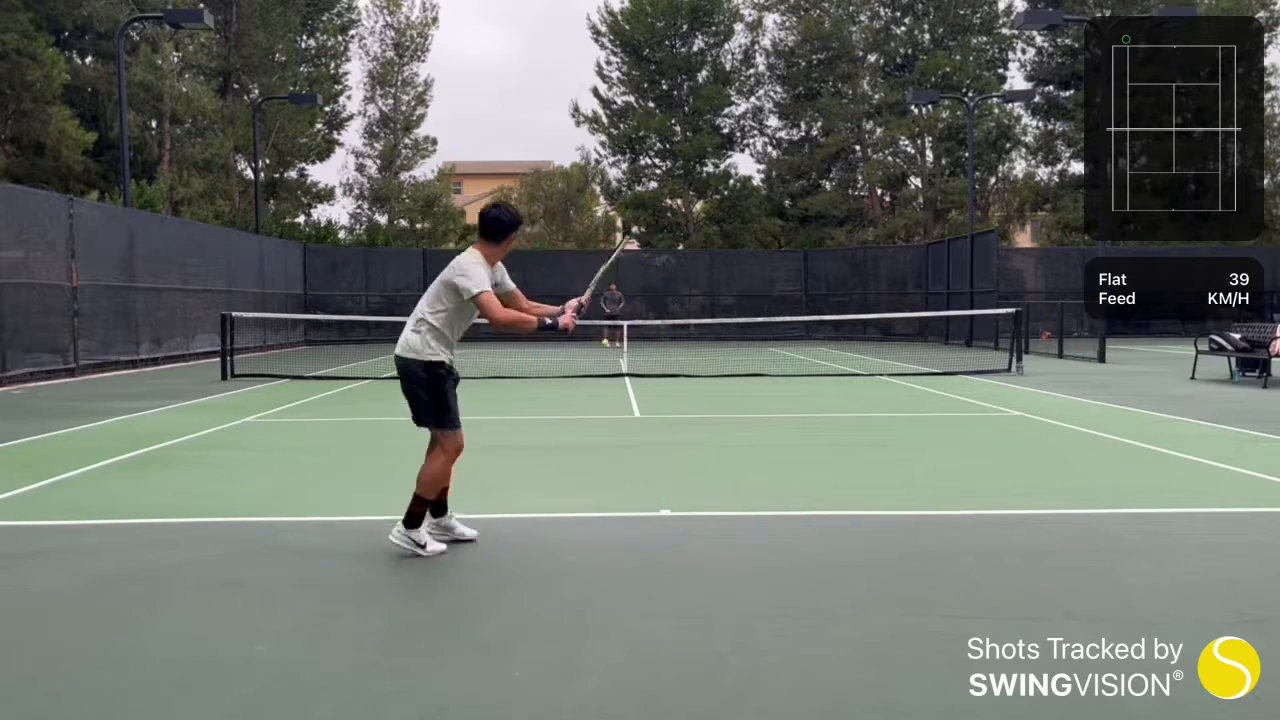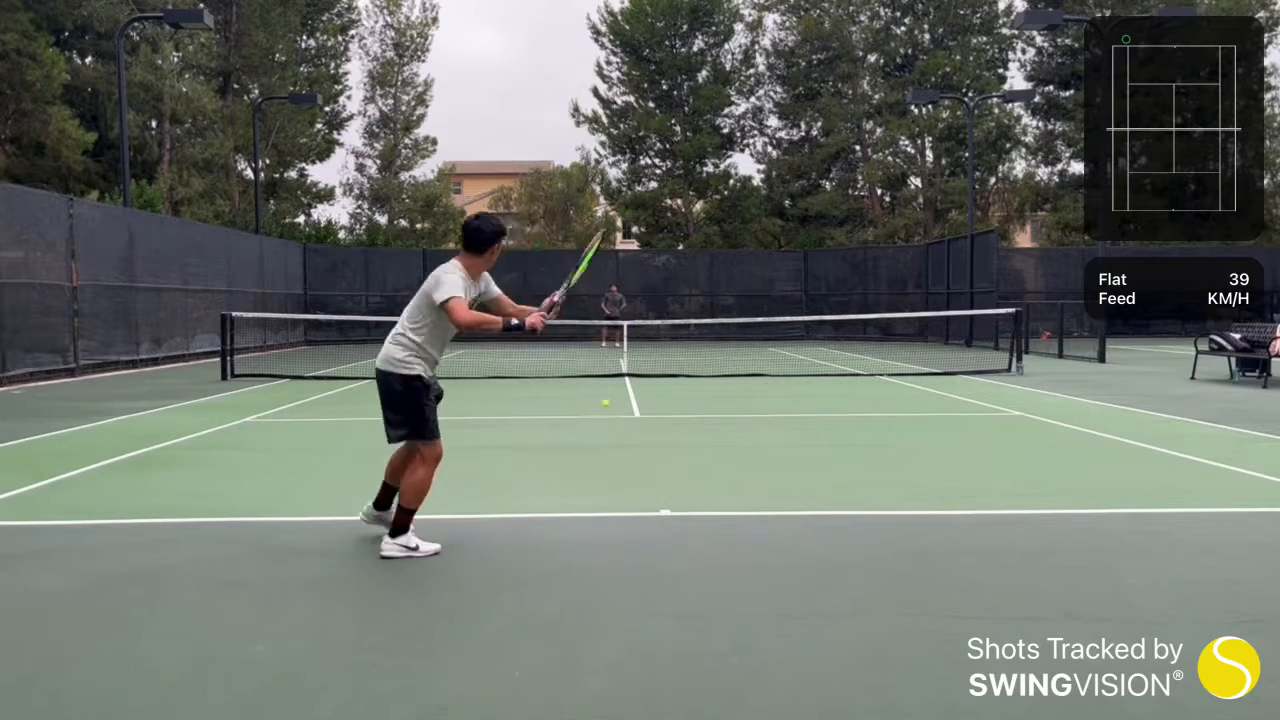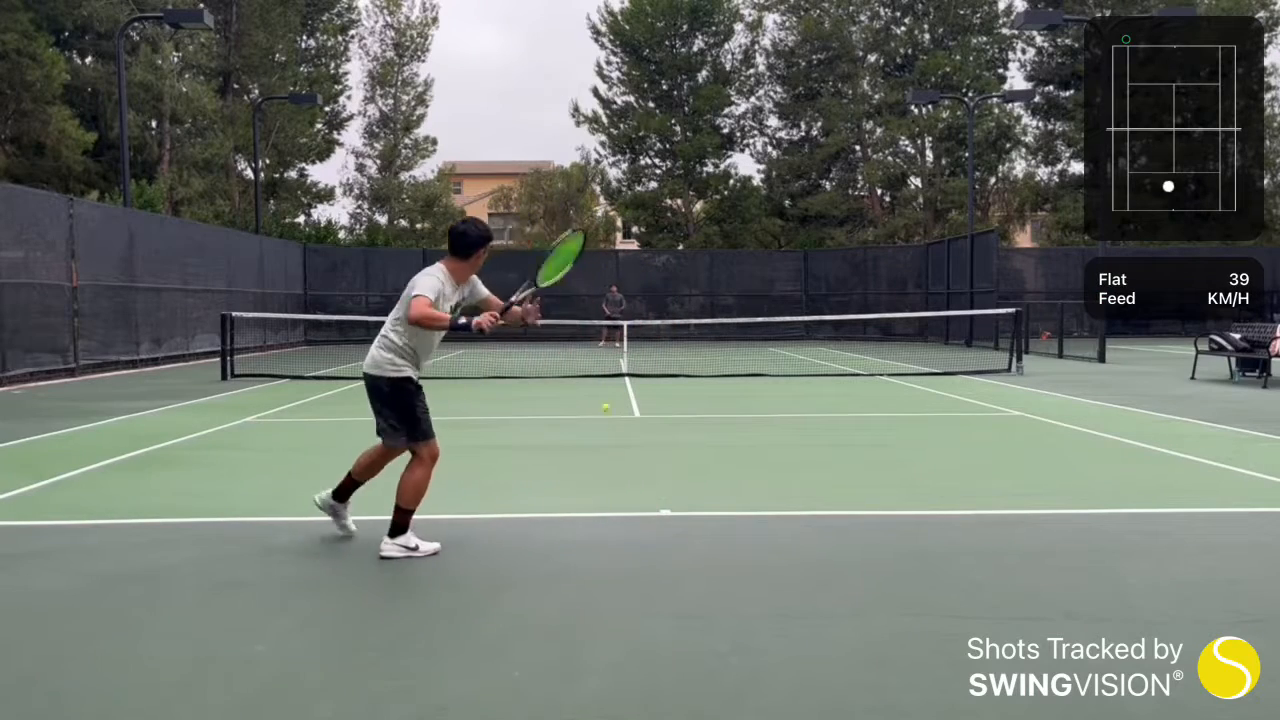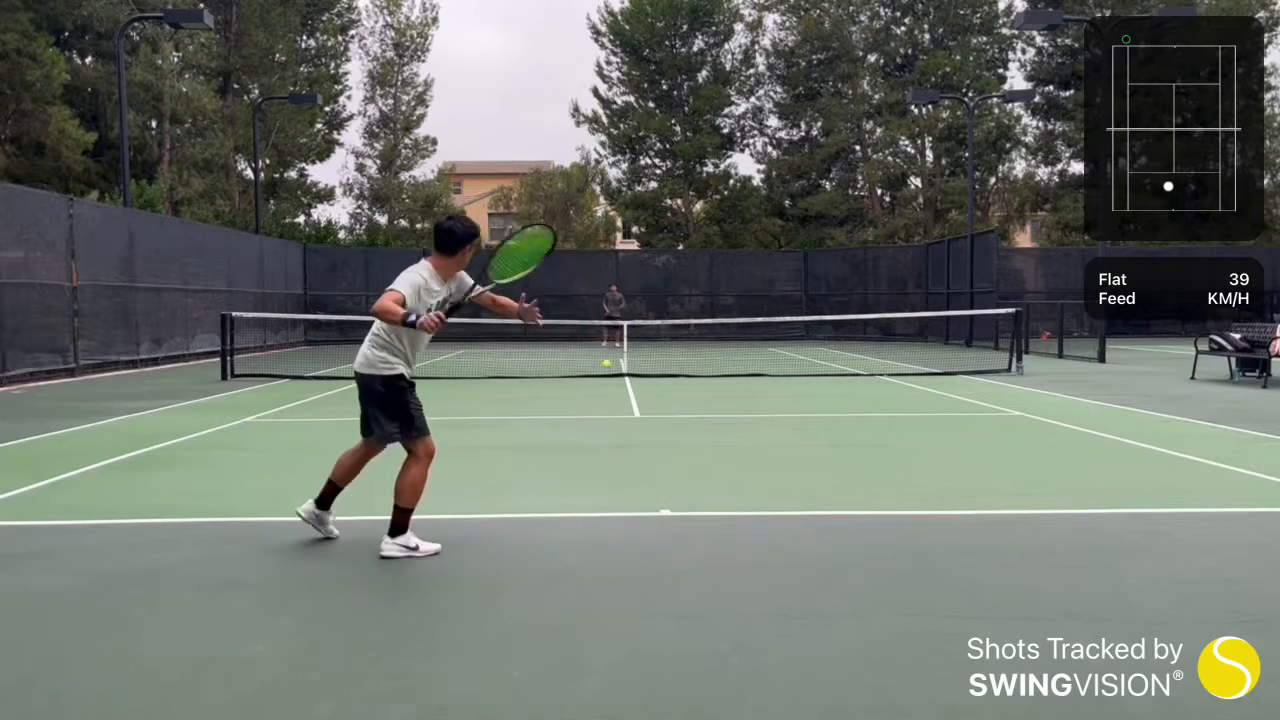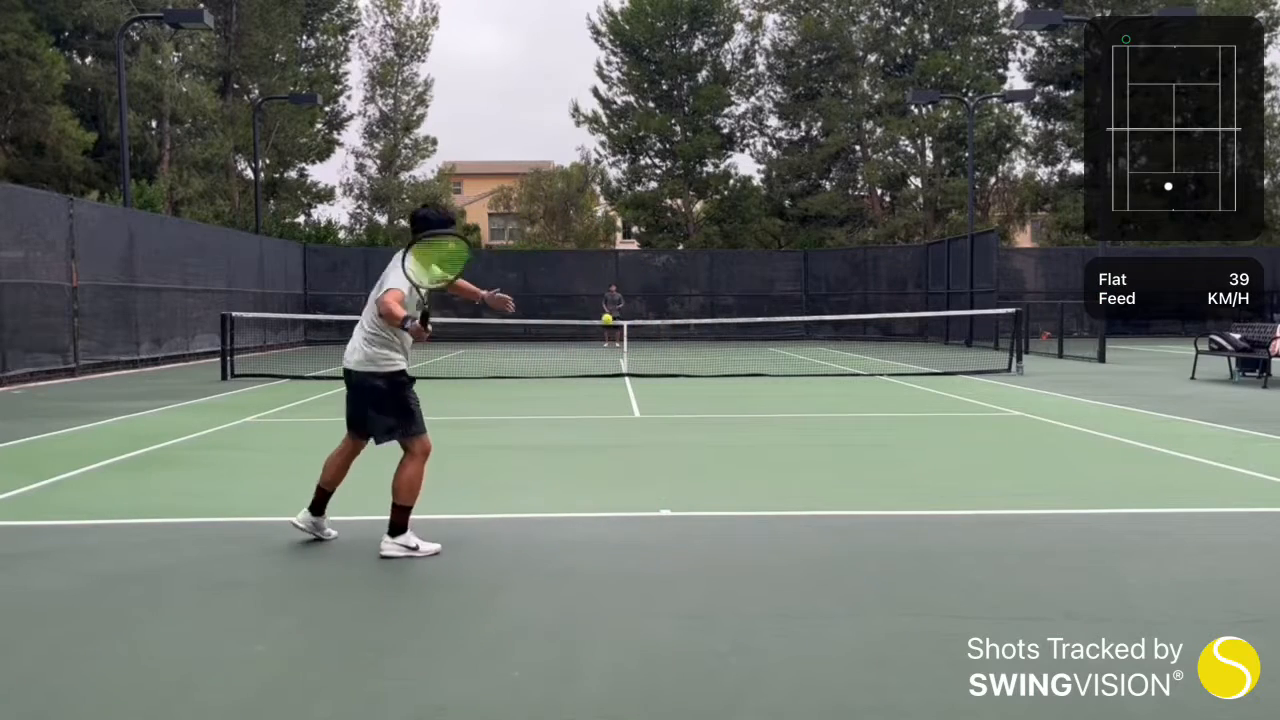
dt=0.1s
person 1, frame 1
left shoulder: (493, 269)
right shoulder: (470, 267)
left elbow: (524, 306)
right elbow: (498, 317)
left wrist: (562, 311)
right wrist: (552, 324)
left hip: (424, 357)
right hip: (422, 356)
left knee: (443, 439)
right knee: (449, 443)
left ankle: (439, 518)
right ankle: (410, 527)
person 1, frame 2
left shoulder: (479, 278)
right shoulder: (450, 278)
left elbow: (510, 309)
right elbow: (463, 319)
left wrist: (537, 312)
right wrist: (518, 324)
left hip: (407, 368)
right hip: (402, 369)
left knee: (417, 446)
right knee: (428, 453)
left ankle: (380, 507)
right ankle: (396, 537)
person 1, frame 3
left shoulder: (464, 281)
right shoulder: (432, 280)
left elbow: (496, 308)
right elbow: (416, 315)
left wrist: (518, 314)
right wrist: (467, 323)
left hip: (394, 371)
right hip: (390, 373)
left knee: (394, 445)
right knee: (426, 453)
left ankle: (335, 498)
right ankle: (397, 537)
person 1, frame 4
left shoulder: (453, 277)
right shoulder: (417, 278)
left elbow: (487, 298)
right elbow: (382, 308)
left wrist: (518, 310)
right wrist: (415, 320)
left hip: (372, 368)
right hip: (384, 371)
left knee: (371, 444)
right knee: (422, 450)
left ankle: (318, 507)
right ankle: (397, 537)
person 1, frame 5
right shoulder: (403, 272)
left elbow: (454, 284)
right elbow: (390, 308)
left wrist: (488, 297)
right wrist: (409, 323)
left hip: (360, 364)
right hip: (380, 369)
left knee: (354, 441)
right knee: (418, 448)
left ankle: (313, 514)
right ankle: (397, 537)
